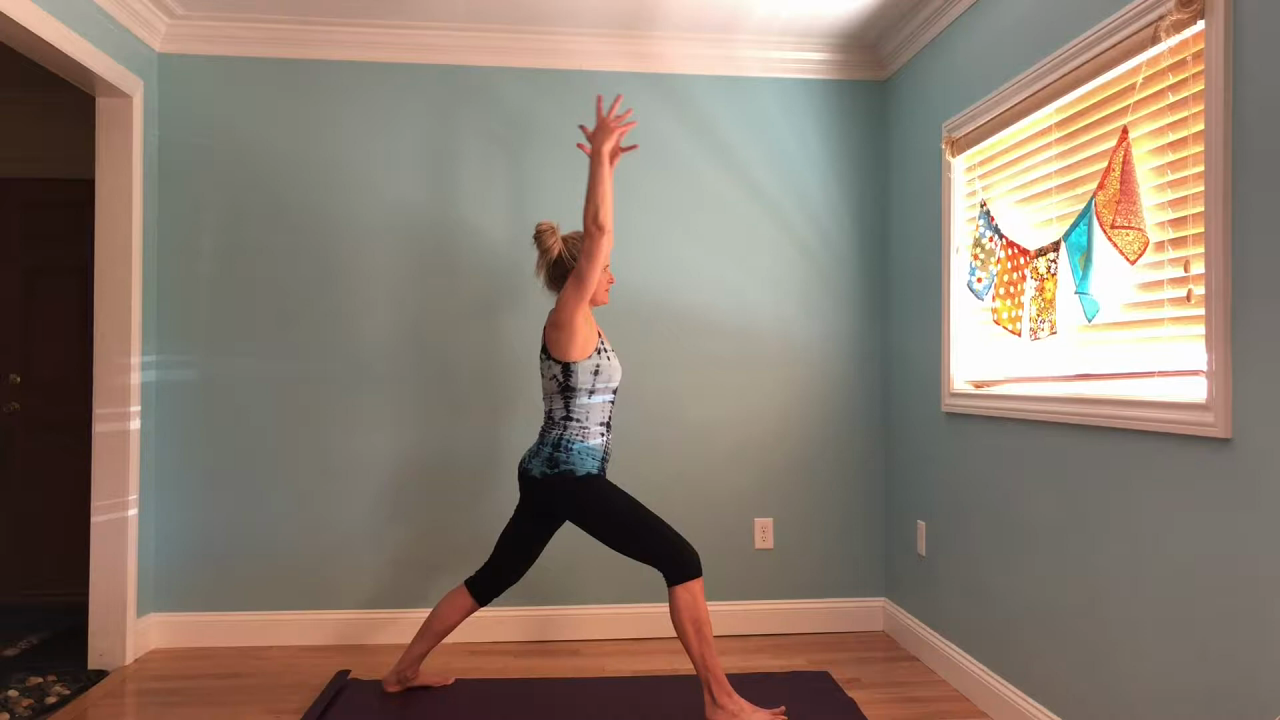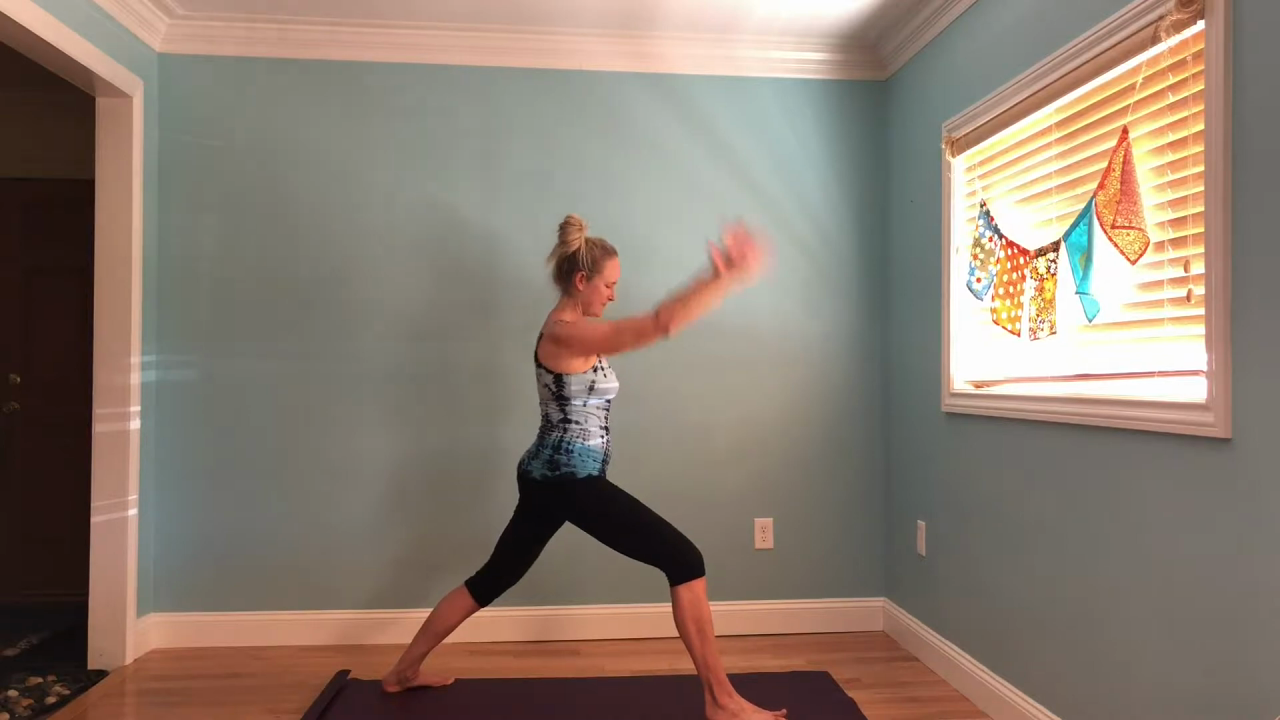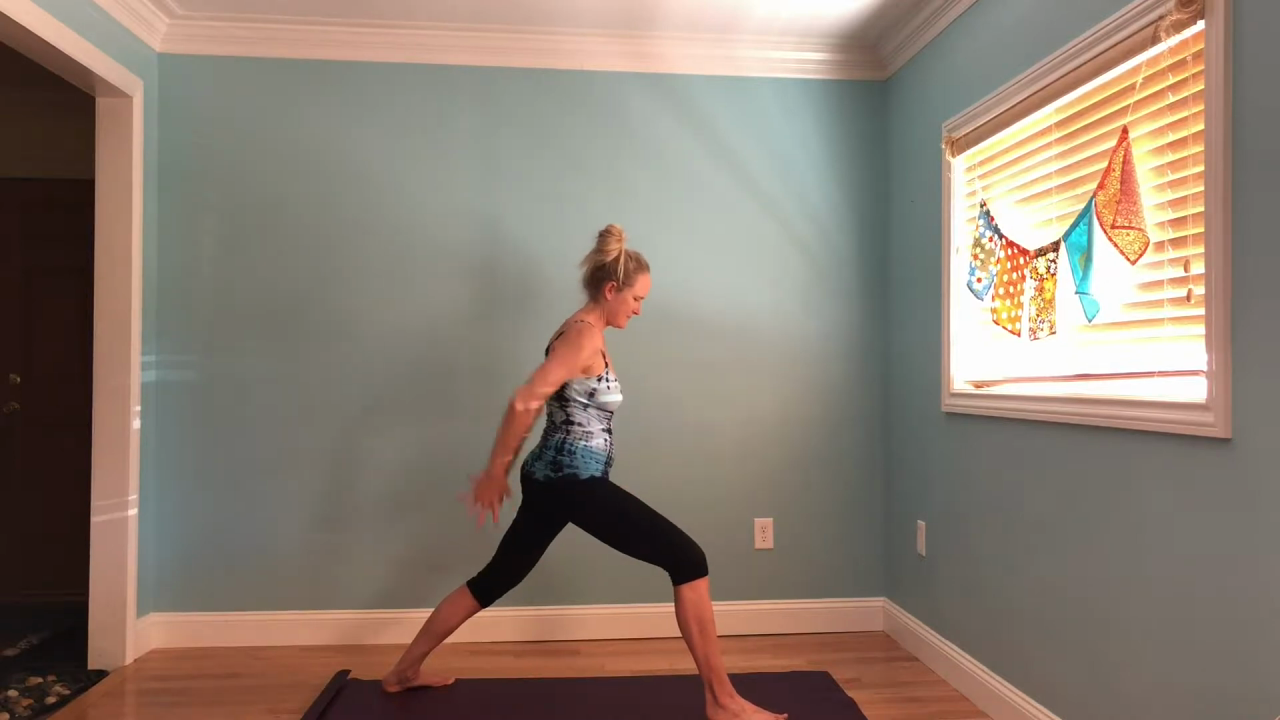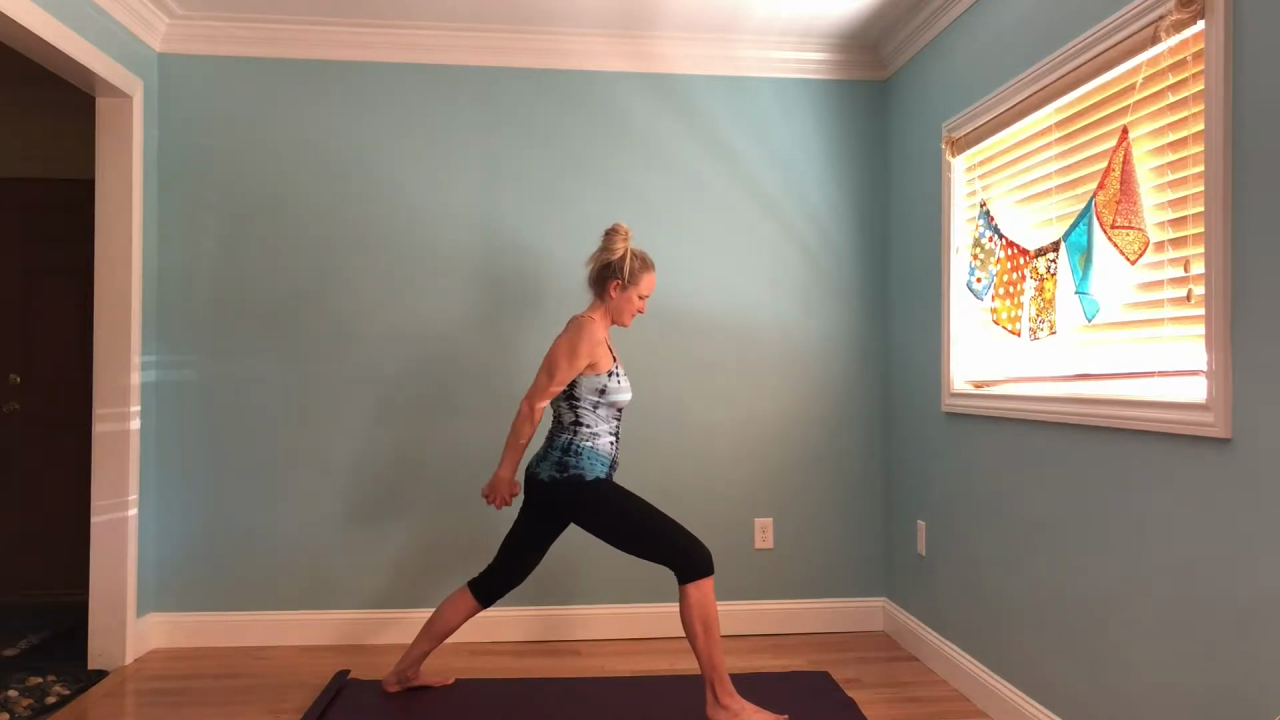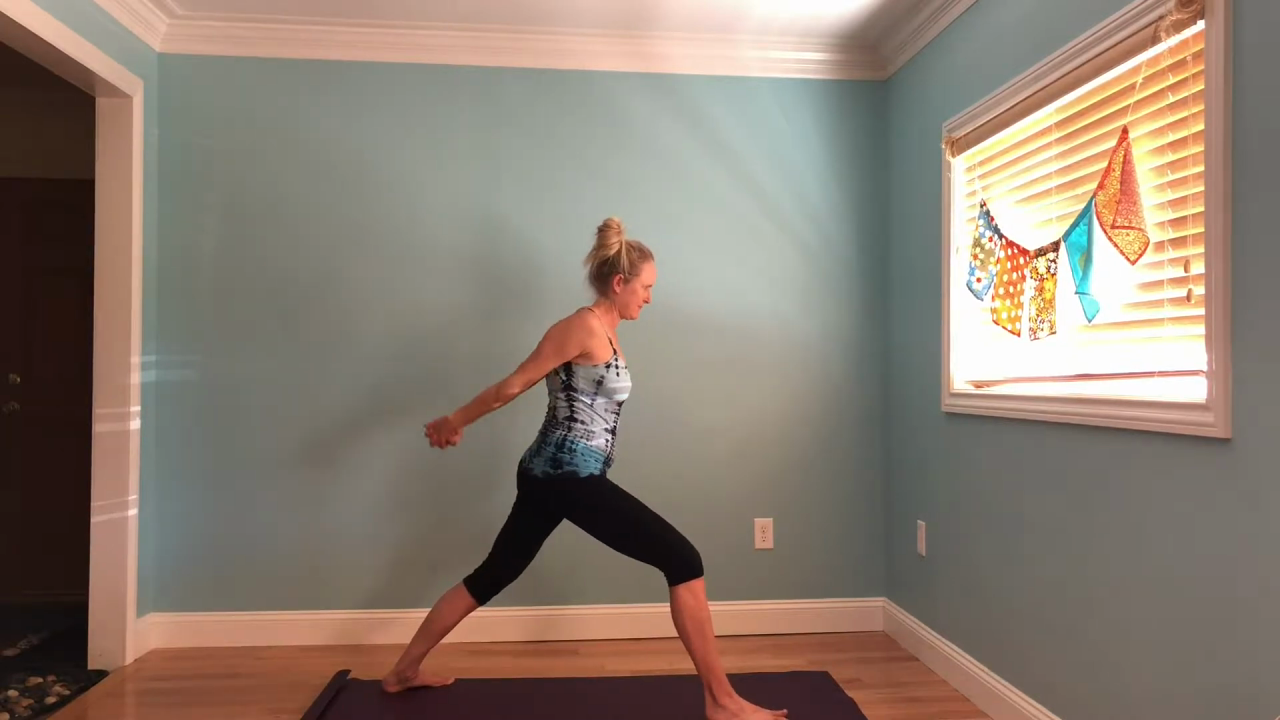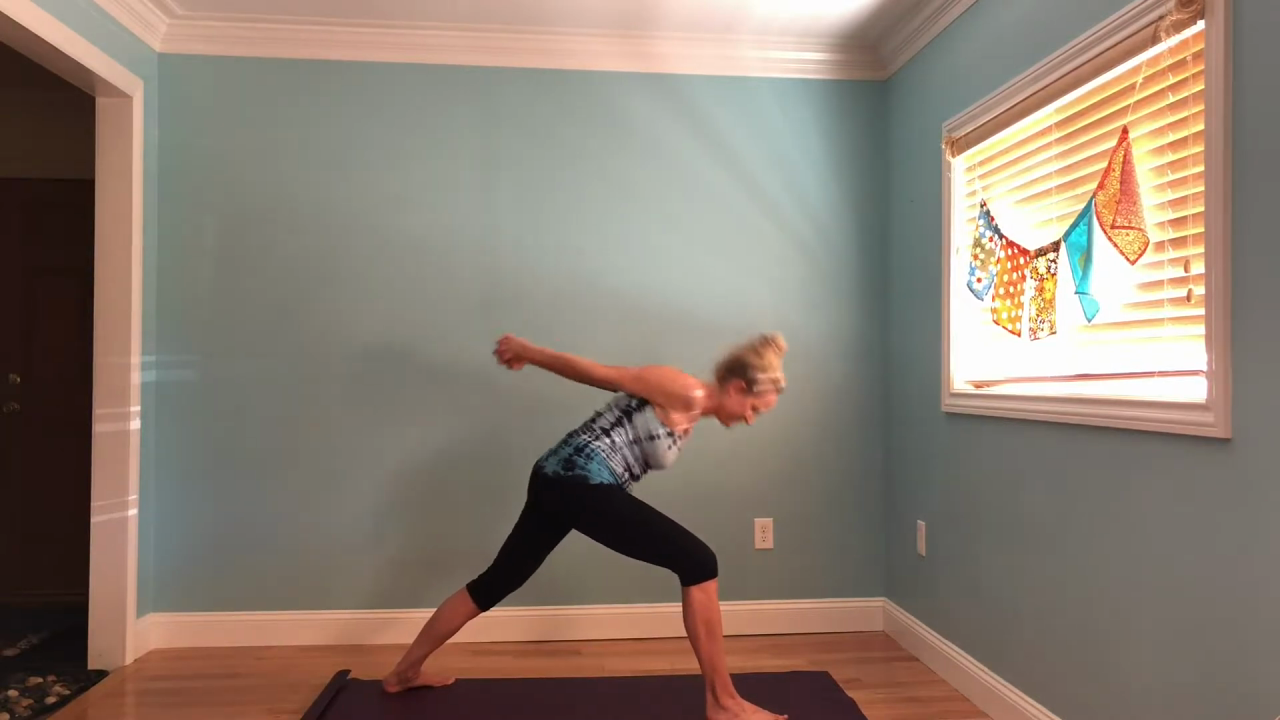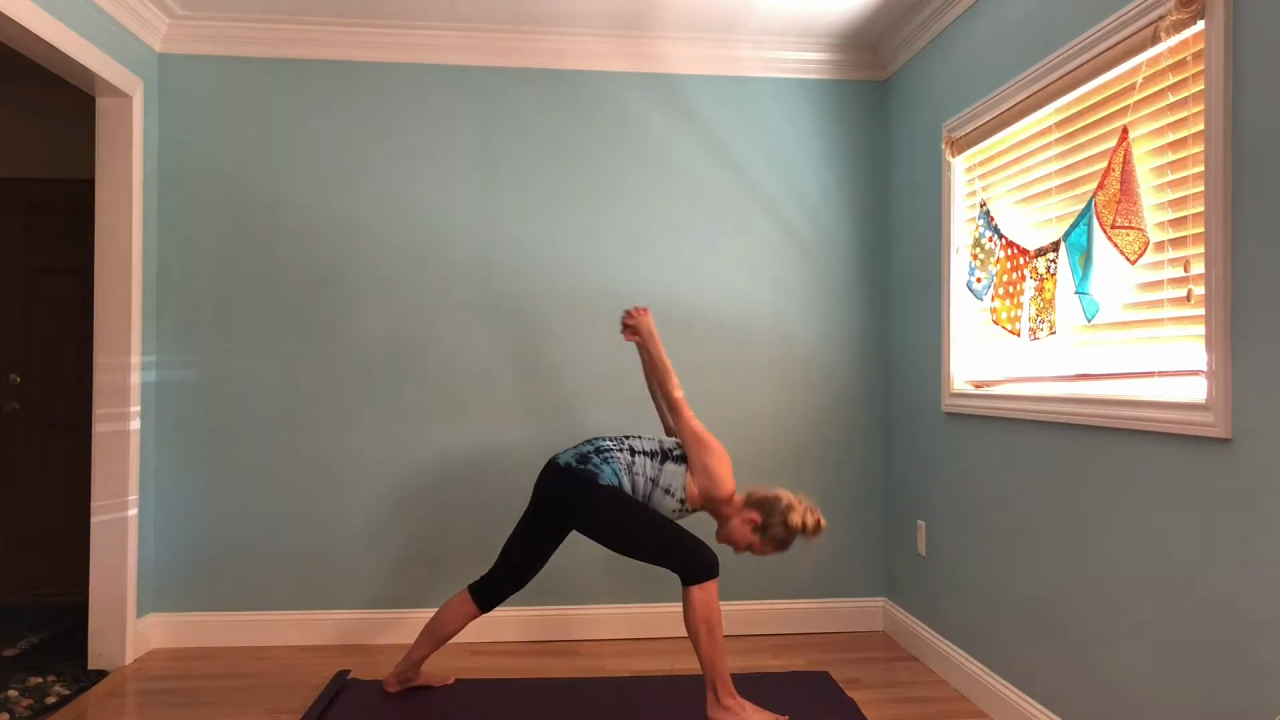
dt=0.7s
person 1, frame 1
left shoulder: (576, 322)
right shoulder: (568, 320)
left elbow: (595, 237)
right elbow: (598, 233)
left wrist: (603, 164)
right wrist: (600, 158)
left hip: (553, 474)
right hip: (569, 477)
left knee: (493, 578)
right knee: (681, 561)
left ankle: (404, 670)
person 1, frame 2
left shoulder: (573, 326)
right shoulder: (566, 334)
left elbow: (651, 323)
right elbow: (661, 325)
left wrist: (717, 275)
right wrist: (724, 277)
left hip: (550, 477)
right hip: (570, 478)
left knee: (491, 578)
right knee: (685, 561)
left ankle: (404, 670)
person 1, frame 3
left shoulder: (584, 334)
right shoulder: (585, 336)
left elbow: (529, 403)
right elbow: (525, 403)
left wrist: (501, 467)
right wrist: (495, 471)
left hip: (555, 476)
right hip: (575, 479)
left knee: (496, 578)
right knee: (688, 561)
left ankle: (404, 670)
person 1, frame 4
left shoulder: (589, 332)
right shoulder: (589, 333)
left elbow: (540, 403)
right elbow: (534, 404)
left wrist: (510, 473)
right wrist: (505, 473)
left hip: (559, 477)
right hip: (579, 480)
left knee: (496, 579)
right knee: (693, 560)
left ankle: (404, 670)
person 1, frame 5
left shoulder: (604, 332)
right shoulder: (585, 326)
left elbow: (521, 385)
right elbow: (515, 383)
right wrist: (457, 419)
left hip: (551, 473)
right hip: (570, 475)
left knee: (491, 576)
right knee: (683, 562)
left ankle: (403, 670)
person 1, frame 6
left shoulder: (688, 408)
right shoulder: (687, 392)
left elbow: (604, 378)
right elbow: (603, 374)
right wrist: (529, 351)
left hip: (561, 480)
right hip: (581, 482)
left knee: (495, 581)
right knee: (698, 563)
left ankle: (403, 672)
person 1, frame 7
left shoulder: (706, 479)
right shoulder: (720, 485)
left elbow: (670, 408)
right elbow: (678, 409)
left wrist: (641, 341)
right wrist: (649, 337)
left hip: (567, 477)
right hip: (585, 482)
left knee: (498, 583)
right knee: (698, 565)
left ankle: (405, 671)
